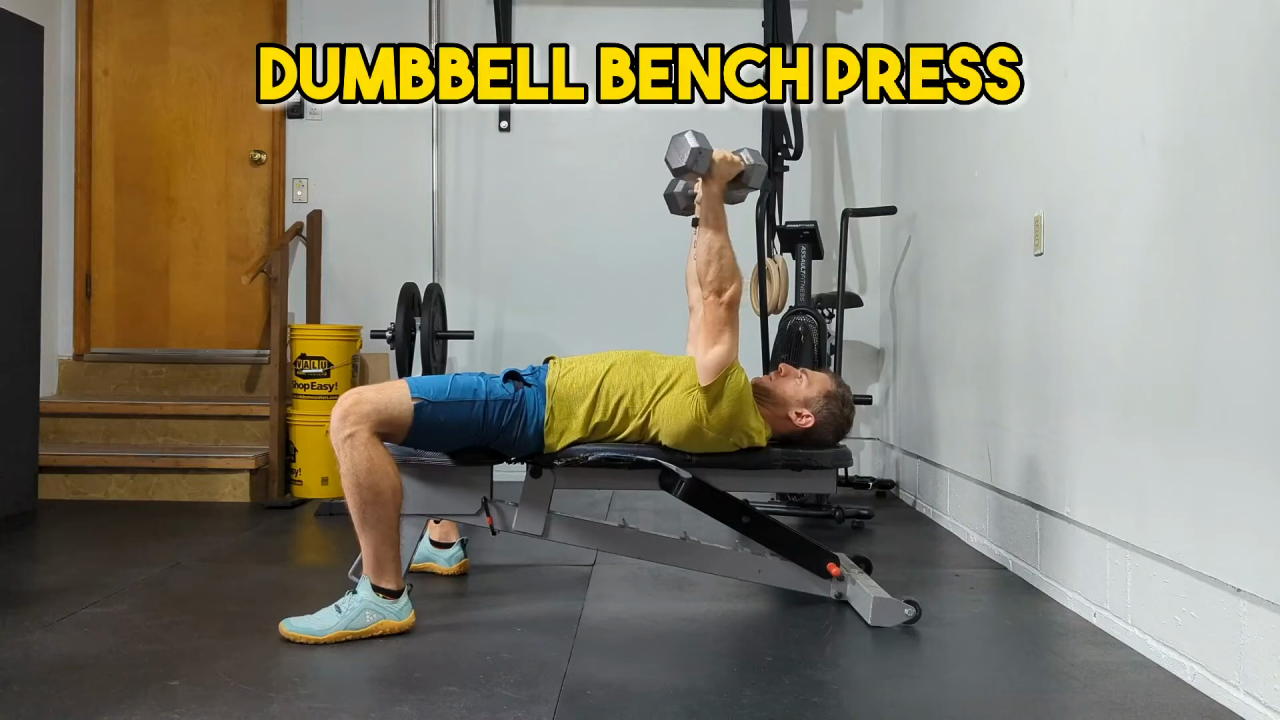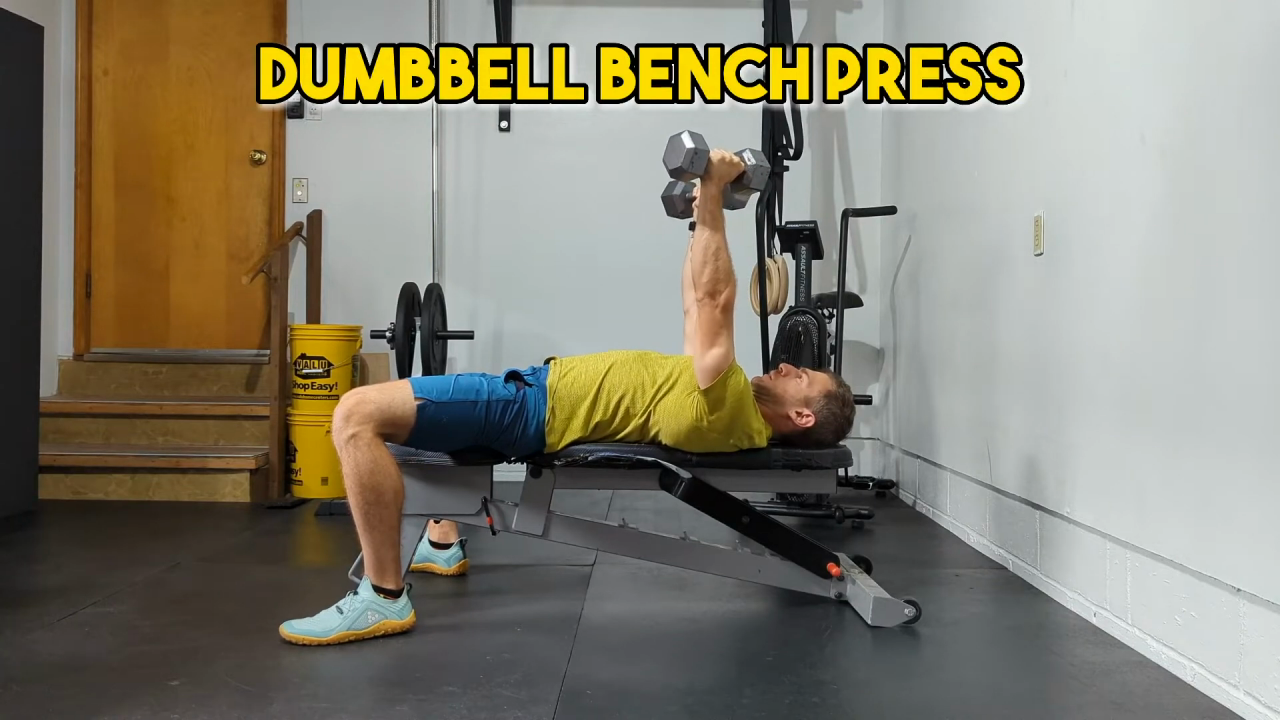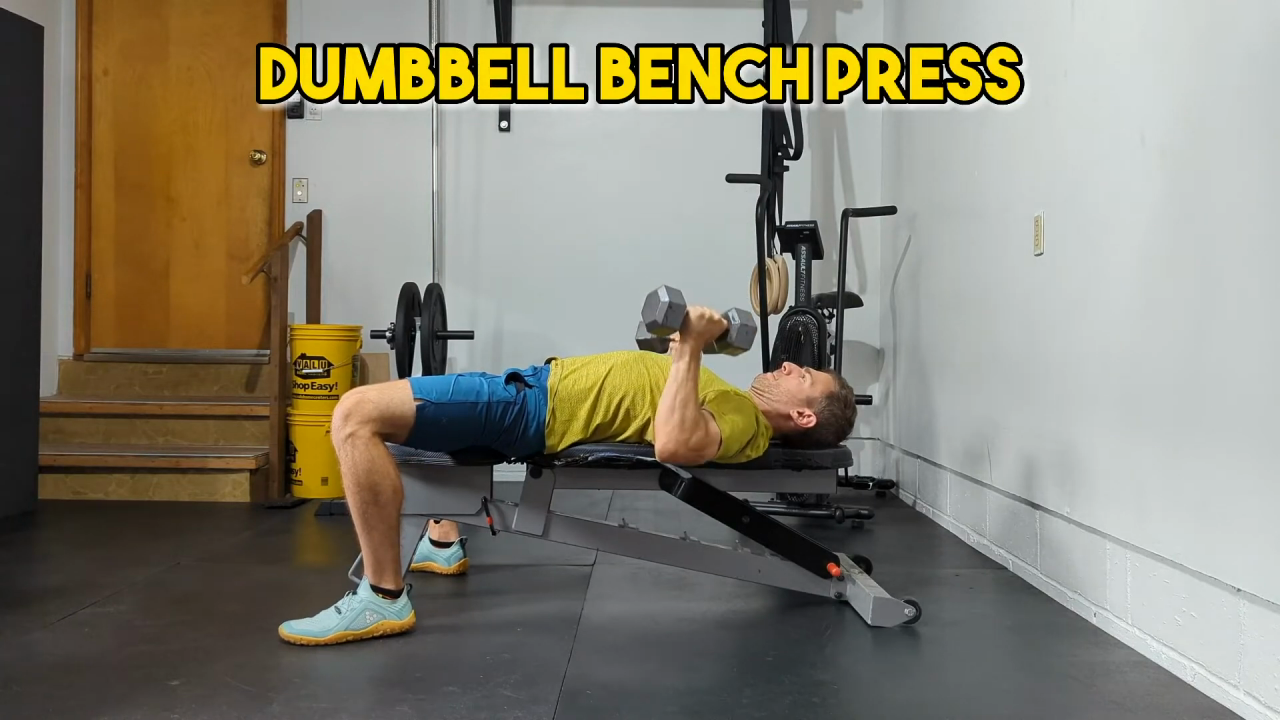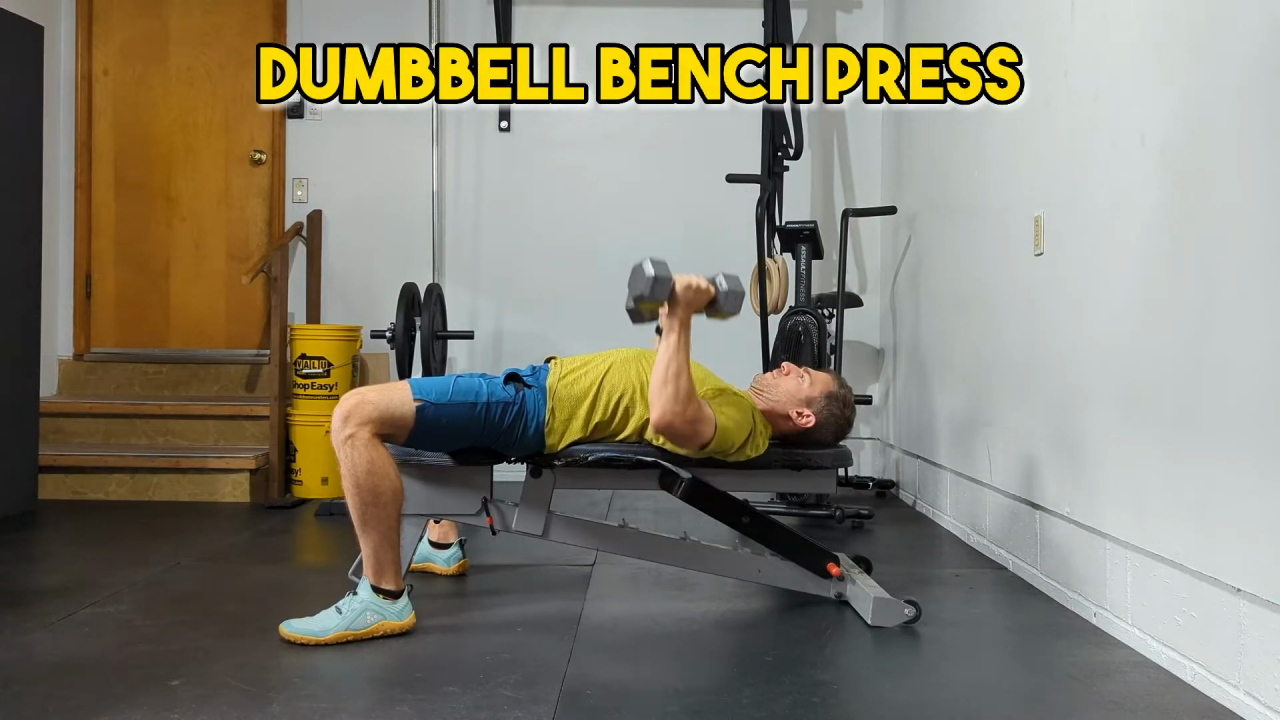
dt=1s
person 1, frame 1
left shoulder: (727, 416)
right shoulder: (735, 406)
left elbow: (722, 296)
right elbow: (702, 303)
left wrist: (713, 193)
right wrist: (705, 207)
left hip: (531, 409)
right hip: (544, 383)
left knee: (355, 413)
right knee: (410, 399)
left ankle: (383, 595)
right ankle: (443, 543)
person 1, frame 2
left shoulder: (730, 417)
right shoulder: (735, 406)
left elbow: (713, 301)
right elbow: (700, 304)
left wrist: (711, 197)
right wrist: (703, 216)
left hip: (532, 408)
right hip: (544, 386)
left knee: (358, 415)
right knee: (411, 399)
left ankle: (383, 597)
right ankle: (442, 544)
person 1, frame 3
left shoulder: (743, 424)
right shoulder: (736, 408)
left elbow: (672, 445)
left wrist: (690, 348)
right wrist: (689, 340)
left hip: (535, 407)
right hip: (544, 383)
left knee: (357, 413)
right knee: (419, 401)
left ankle: (383, 598)
right ankle: (442, 543)
person 1, frame 4
left shoulder: (738, 428)
right shoulder: (734, 408)
left elbow: (667, 416)
left wrist: (682, 316)
right wrist: (672, 318)
left hip: (536, 410)
right hip: (544, 384)
left knee: (356, 414)
right knee: (415, 403)
left ankle: (383, 599)
right ankle: (442, 546)
